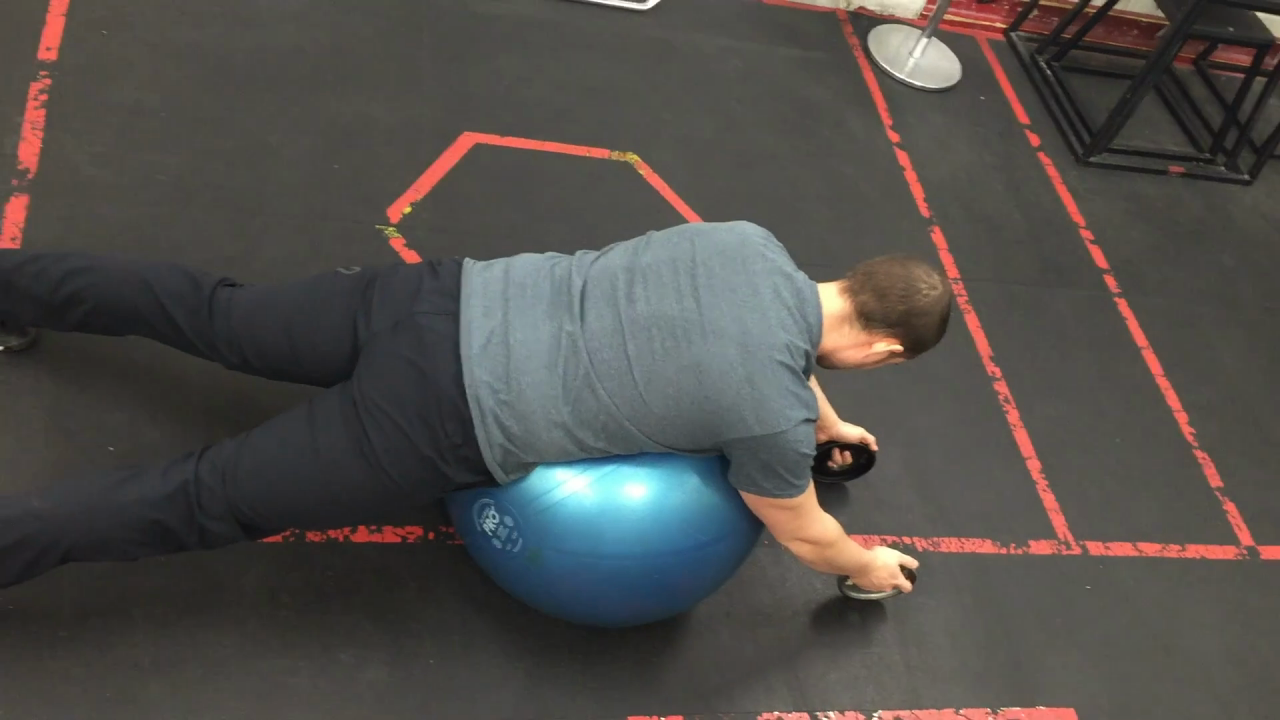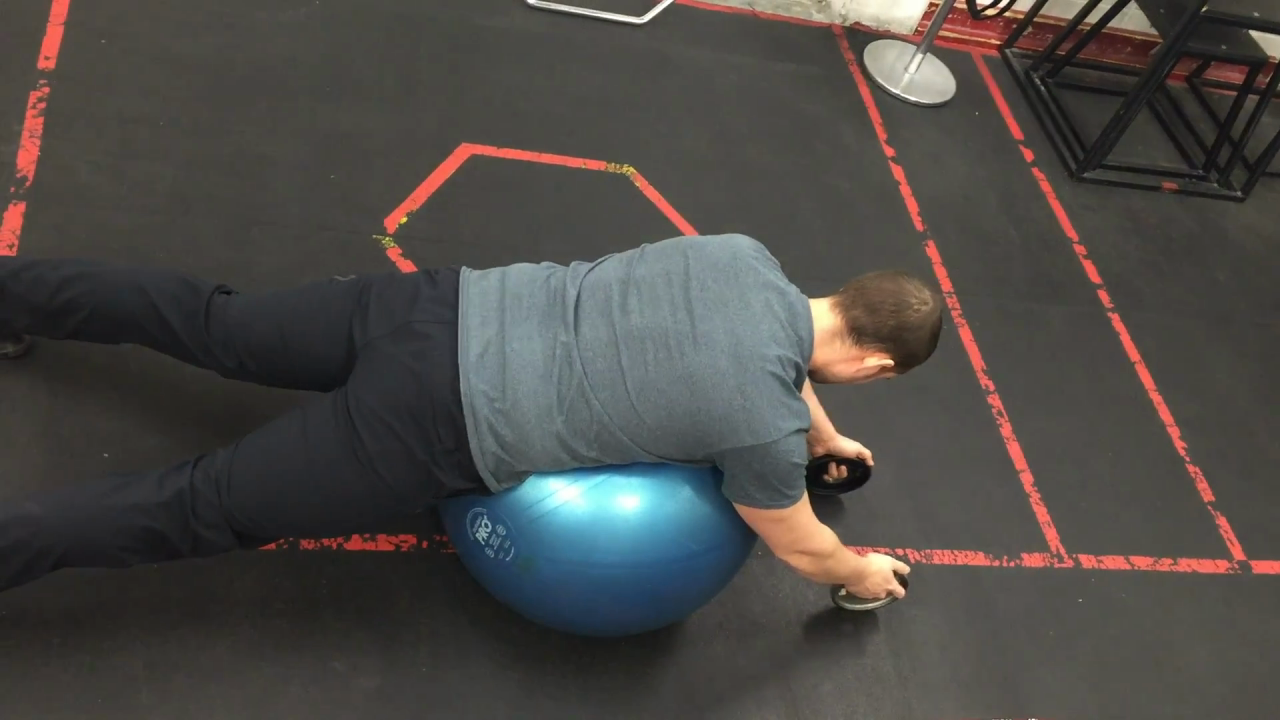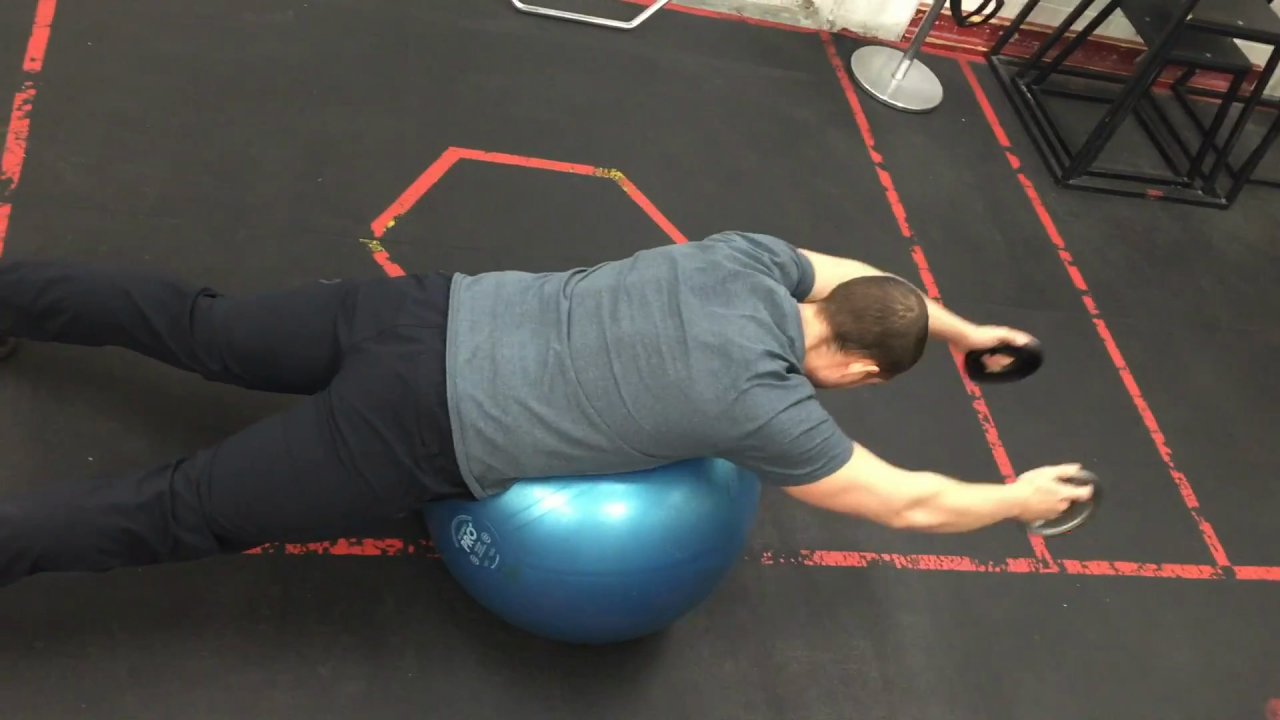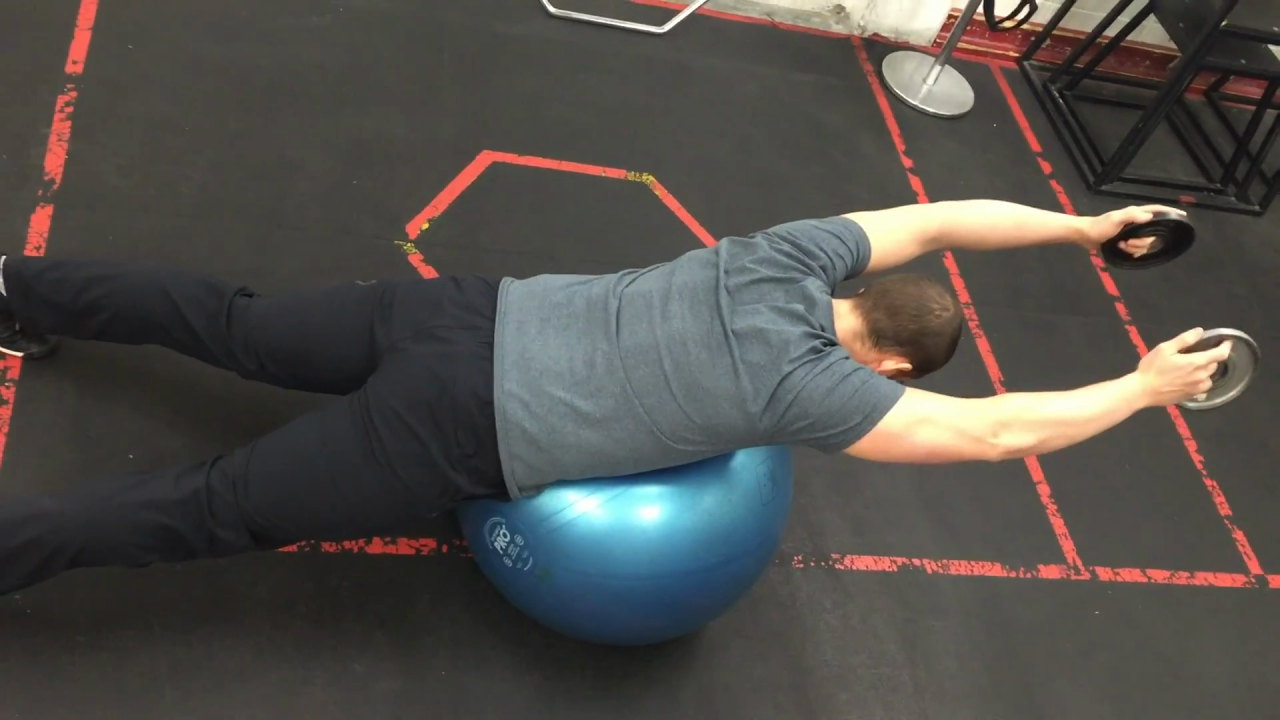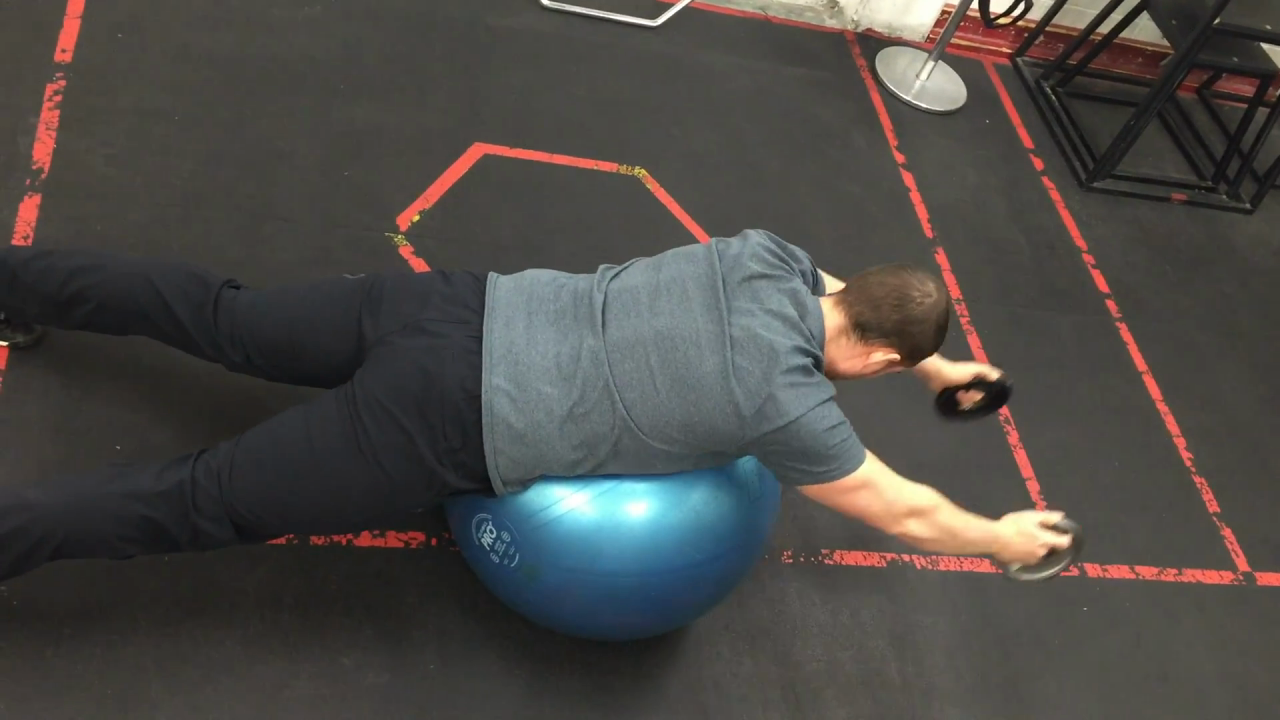
dt=1s
person 1, frame 1
left shoulder: (754, 246)
right shoulder: (771, 413)
right elbow: (805, 536)
left wrist: (826, 422)
right wrist: (869, 568)
left hip: (440, 300)
right hip: (439, 417)
left knee: (217, 319)
right knee: (209, 501)
person 1, frame 2
left shoulder: (749, 259)
right shoulder: (762, 423)
right elbow: (801, 548)
left wrist: (825, 437)
right wrist: (864, 574)
left hip: (438, 307)
right hip: (431, 422)
left knee: (212, 324)
right knee: (199, 509)
person 1, frame 3
left shoulder: (751, 259)
right shoulder: (757, 404)
left elbow: (861, 276)
right elbow: (909, 504)
left wrist: (961, 329)
right wrist: (1024, 496)
left hip: (428, 310)
right hip: (417, 427)
left knee: (200, 329)
right knee: (183, 512)
person 1, frame 4
left shoulder: (788, 255)
right shoulder: (802, 388)
left elbow: (936, 219)
right elbow: (999, 430)
left wrist: (1088, 228)
right wrist: (1146, 387)
left hip: (466, 316)
right hip: (460, 431)
left knee: (238, 329)
right knee: (221, 511)
person 1, frame 5
left shoulder: (770, 256)
right shoulder: (782, 405)
left elbow: (839, 308)
right elbow: (904, 513)
left wrist: (940, 367)
right wrist: (1003, 537)
left hip: (457, 305)
right hip: (444, 420)
left knee: (222, 317)
right knee: (202, 504)
